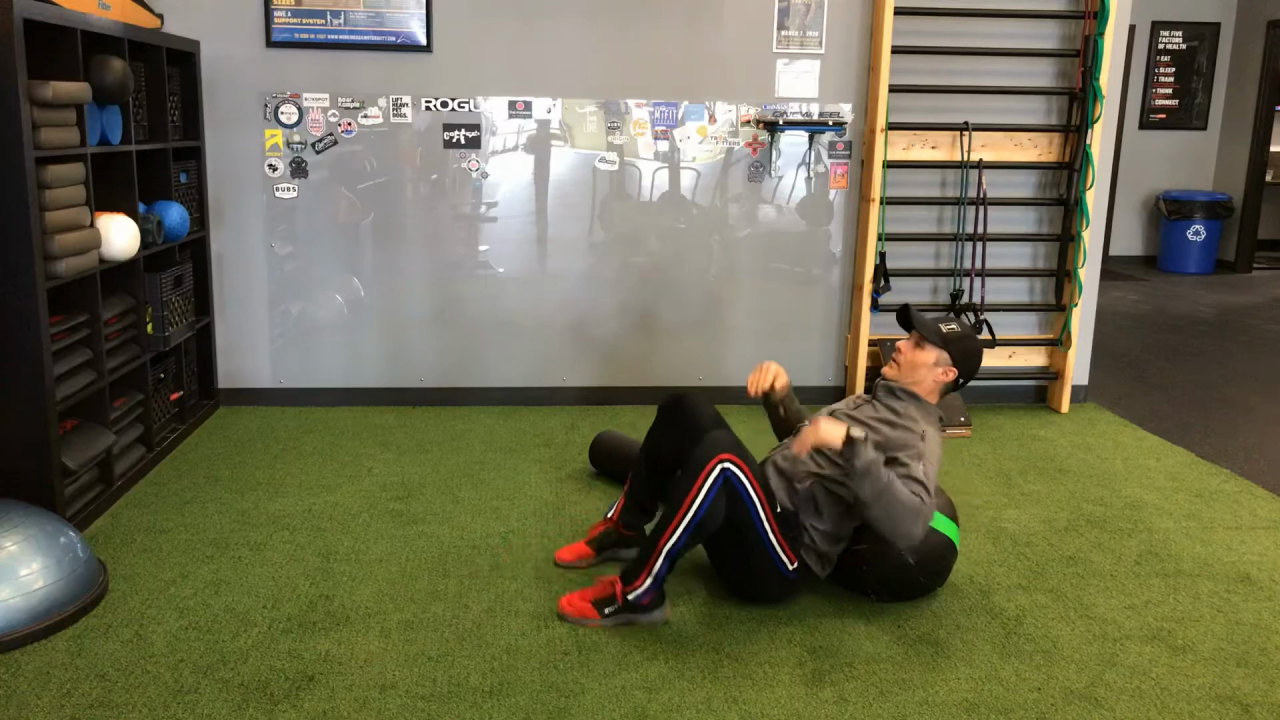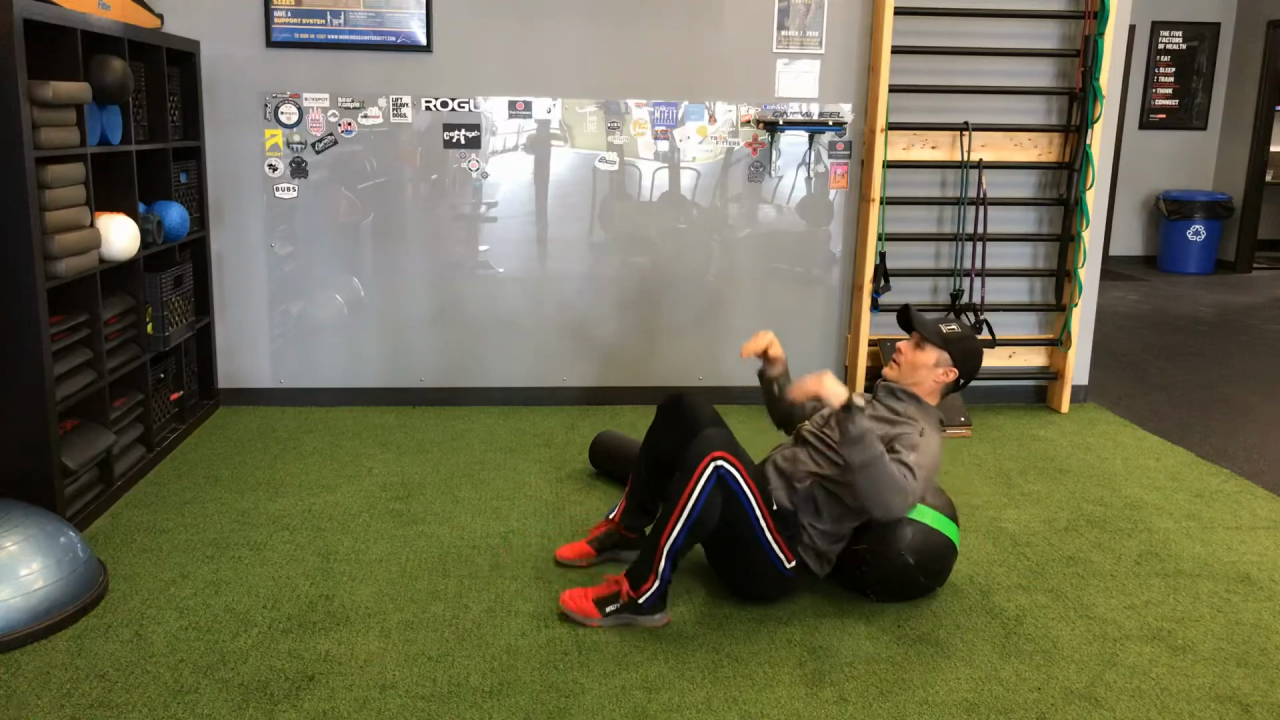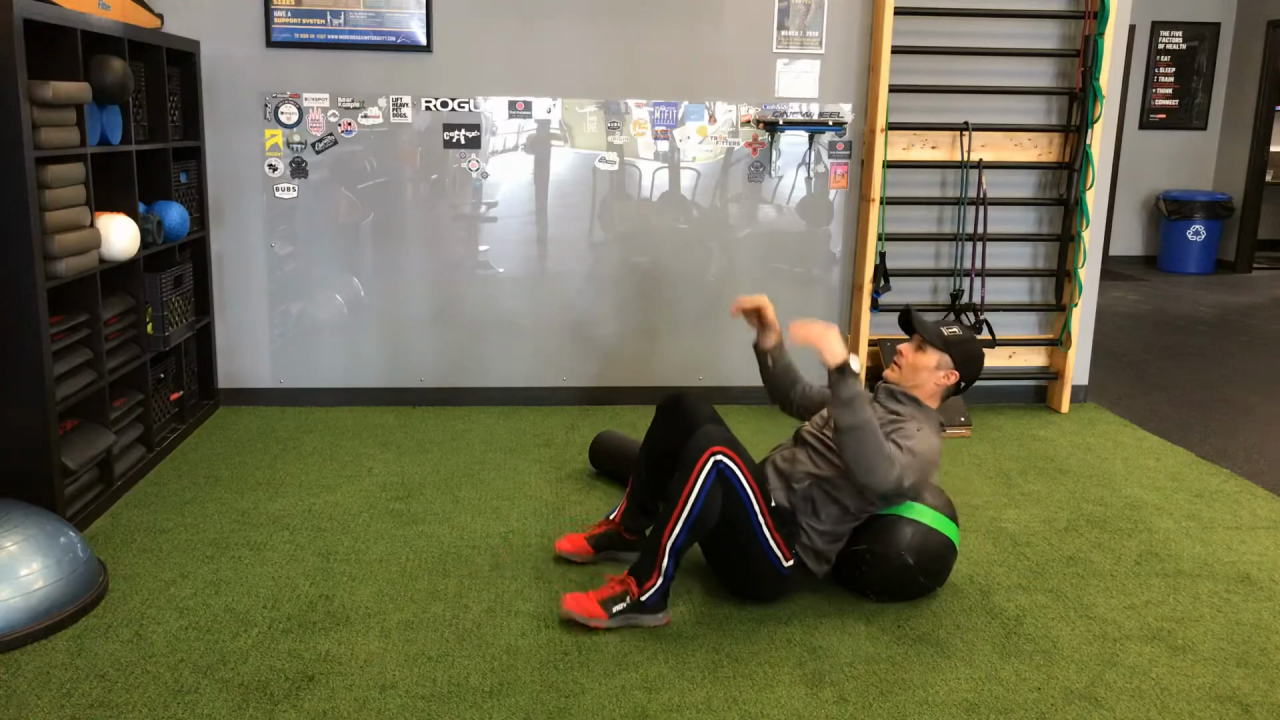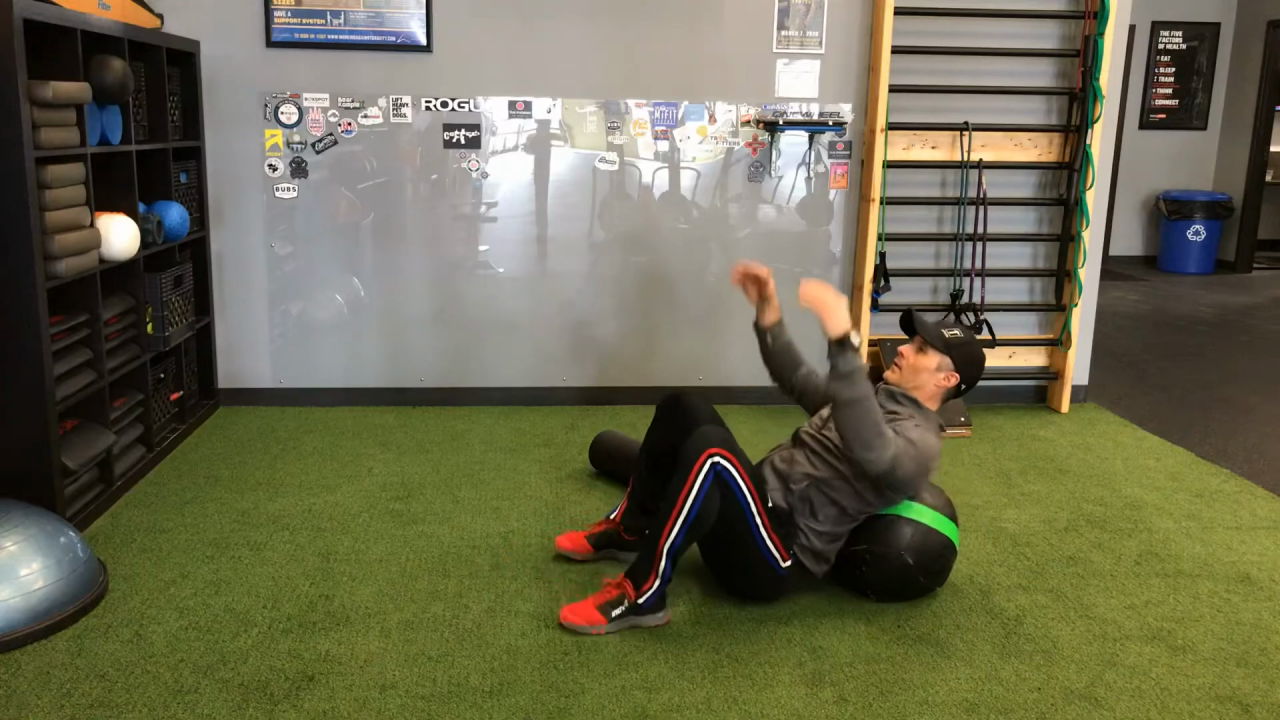
dt=0.1s
person 1, frame 1
left shoulder: (918, 439)
right shoulder: (876, 399)
left elbow: (906, 523)
right elbow: (796, 433)
left wrist: (851, 441)
right wrist: (779, 391)
left hip: (775, 558)
right hip: (750, 511)
left knee: (719, 451)
right knee: (685, 408)
left ankle: (636, 593)
right ankle: (625, 530)
person 1, frame 2
left shoulder: (918, 438)
right shoulder: (876, 400)
left elbow: (888, 500)
right elbow: (795, 421)
left wrist: (846, 405)
right wrist: (775, 365)
left hip: (773, 558)
right hip: (750, 510)
left knee: (713, 449)
right knee: (684, 409)
left ankle: (640, 594)
right ankle: (627, 531)
person 1, frame 3
left shoulder: (919, 443)
right shoulder: (880, 400)
left elbow: (875, 474)
right elbow: (793, 398)
left wrist: (844, 367)
right wrist: (768, 336)
left hip: (778, 553)
right hip: (754, 505)
left knee: (712, 446)
right knee: (683, 408)
left ankle: (644, 594)
right ankle: (627, 531)
person 1, frame 4
left shoulder: (918, 442)
right shoulder: (877, 399)
left elbow: (869, 450)
right elbow: (794, 380)
left wrist: (844, 338)
right wrist: (768, 310)
left hip: (769, 557)
right hip: (751, 510)
left knee: (708, 447)
right knee: (683, 407)
left ankle: (641, 596)
right ankle: (626, 532)
